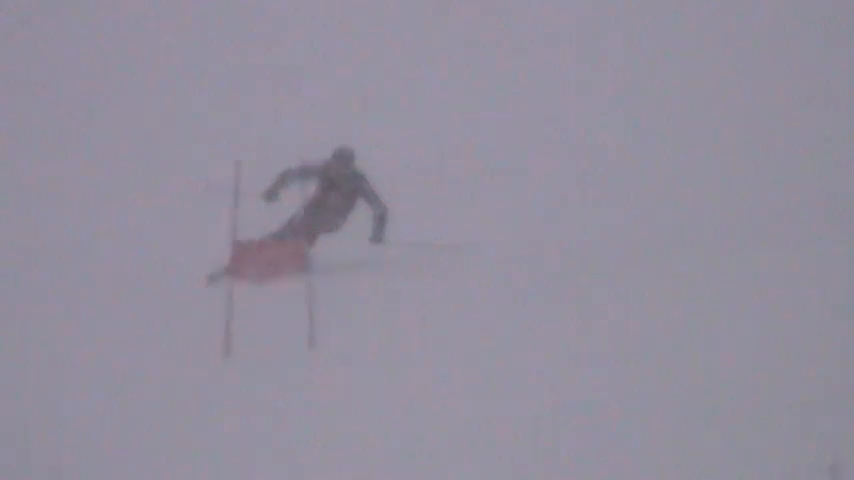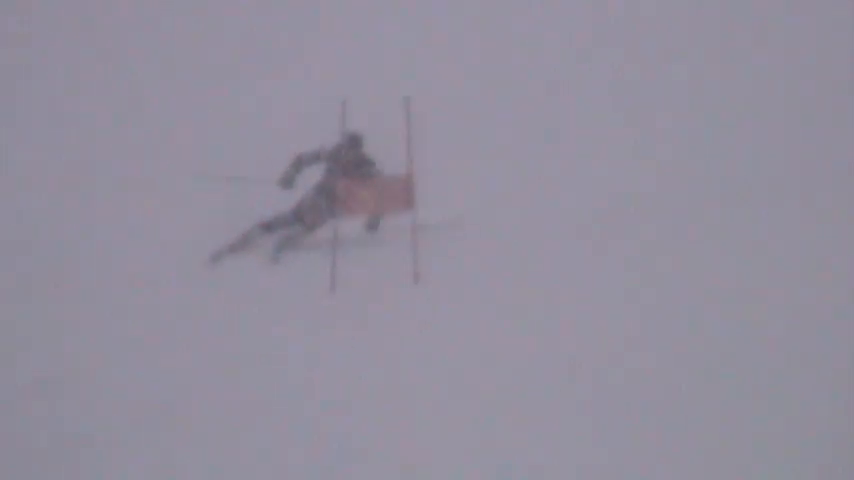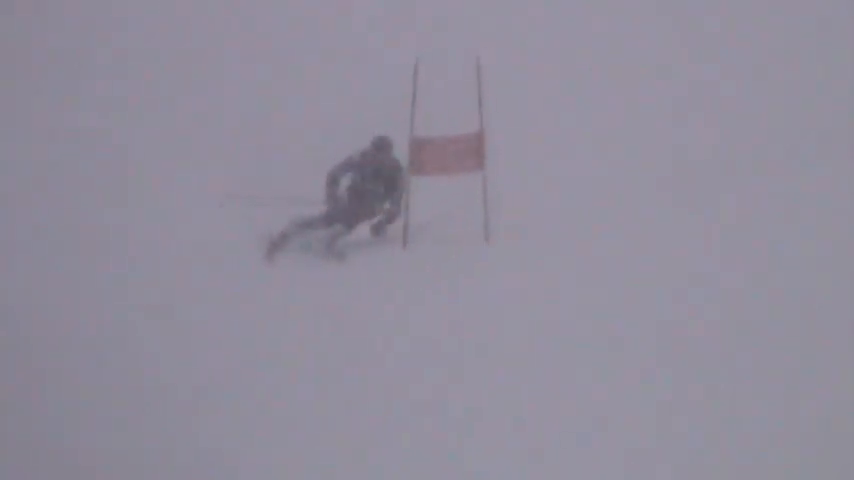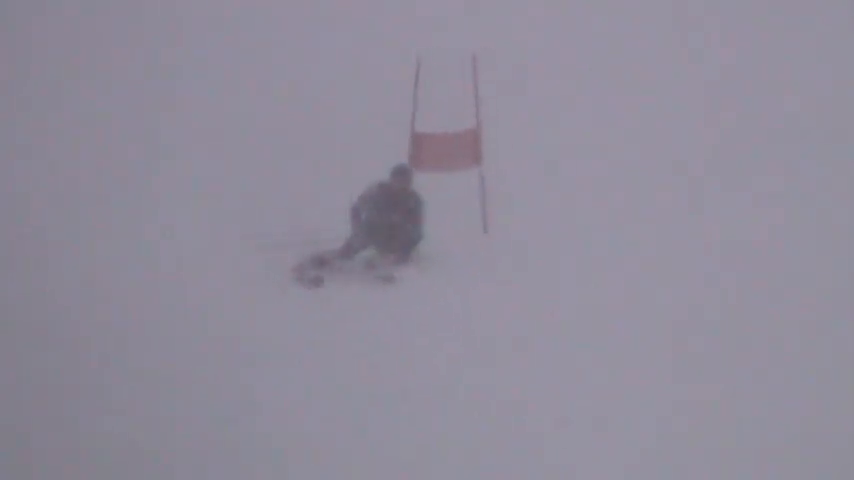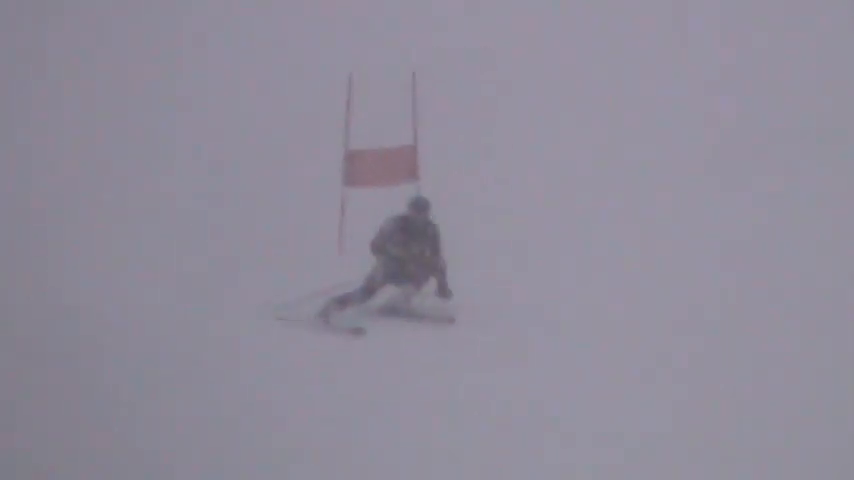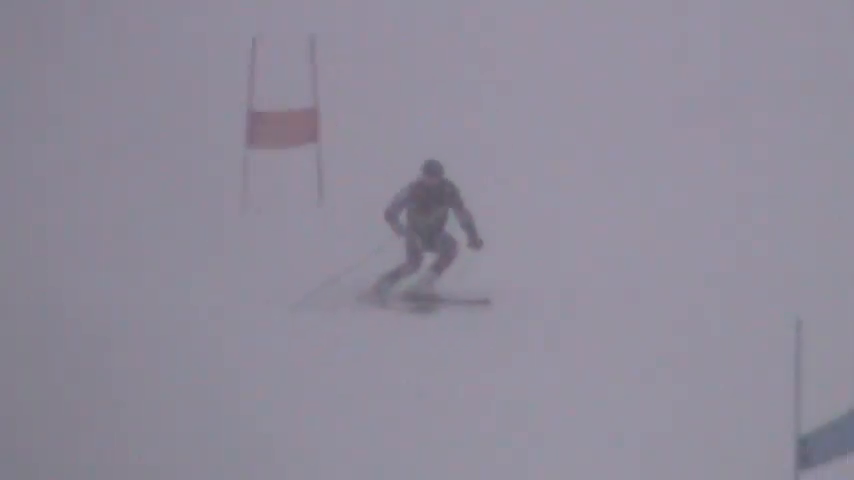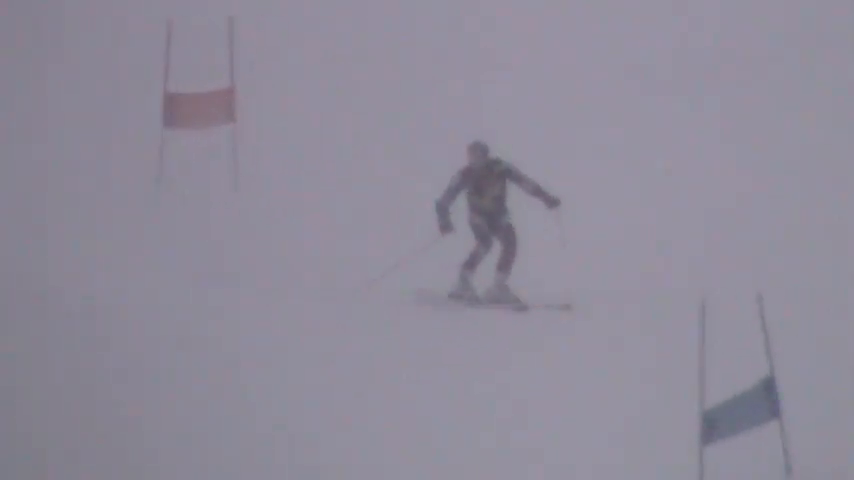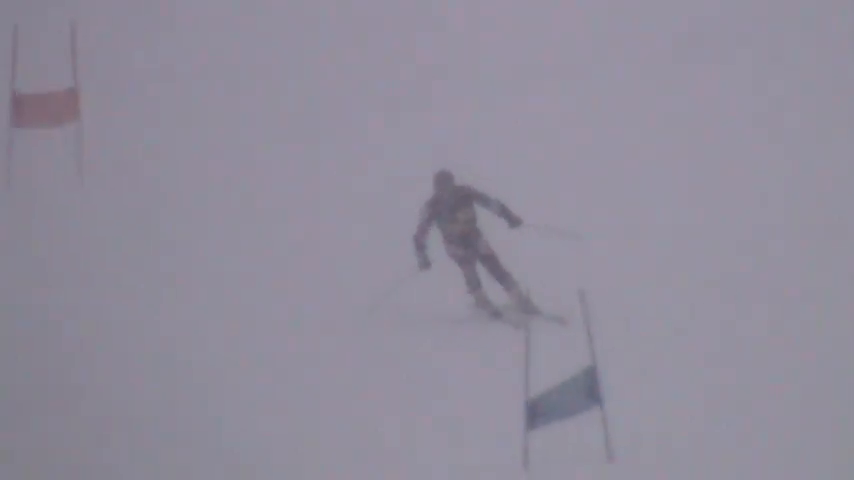
dt=0.2s
person 1, frame 1
left shoulder: (358, 182)
right shoulder: (323, 168)
left elbow: (379, 207)
right elbow: (292, 173)
left wrist: (378, 231)
right wrist: (274, 189)
left hip: (333, 217)
right hip: (312, 211)
person 1, frame 2
left shoulder: (367, 167)
right shoulder: (335, 153)
right elbow: (303, 159)
left wrist: (374, 220)
right wrist: (290, 175)
right hip: (321, 196)
right knee: (285, 220)
person 1, frame 3
left shoulder: (395, 171)
right shoulder: (361, 158)
left elbow: (396, 204)
right elbow: (334, 174)
left wrist: (383, 223)
right wrist: (332, 196)
left hip: (371, 206)
right hip: (351, 197)
right knee: (328, 220)
left ankle: (332, 240)
right ankle: (287, 234)
person 1, frame 4
left shoulder: (413, 201)
right shoulder: (377, 190)
left elbow: (415, 231)
right elbow: (356, 210)
left wrist: (406, 252)
right wrist: (358, 232)
left hip: (391, 236)
right hip: (368, 233)
right knee: (346, 254)
person 1, frame 5
left shoulder: (430, 229)
right shoulder: (395, 222)
left elbow: (437, 257)
right elbow: (376, 245)
left wrist: (442, 284)
left hip: (410, 271)
right hip: (387, 266)
left knee: (427, 270)
right knee: (366, 292)
right ankle: (331, 307)
person 1, frame 6
left shoulder: (447, 189)
right shoulder: (412, 190)
left elbow: (461, 213)
right elbow: (390, 213)
left wrist: (472, 235)
right wrist: (398, 228)
left hip: (437, 234)
right hip: (415, 233)
left knee: (451, 248)
right knee: (413, 263)
left ankle: (423, 286)
right ankle: (381, 287)
person 1, frame 7
left shoulder: (499, 167)
right shoulder: (464, 175)
left elbow: (524, 181)
right elbow: (443, 203)
left wrist: (546, 196)
right wrist: (443, 221)
left hip: (499, 215)
right hip: (478, 217)
left knee: (510, 244)
right knee: (484, 245)
left ankle: (498, 289)
right ankle: (463, 285)
person 1, frame 8
left shoulder: (464, 192)
right shoulder: (431, 206)
left elbow: (489, 203)
right elbow: (420, 234)
left wrist: (509, 216)
right wrist: (422, 257)
left hip: (475, 238)
right hip: (455, 246)
left knee: (496, 268)
right knee: (469, 268)
left ankle: (521, 301)
right ankle: (481, 300)
